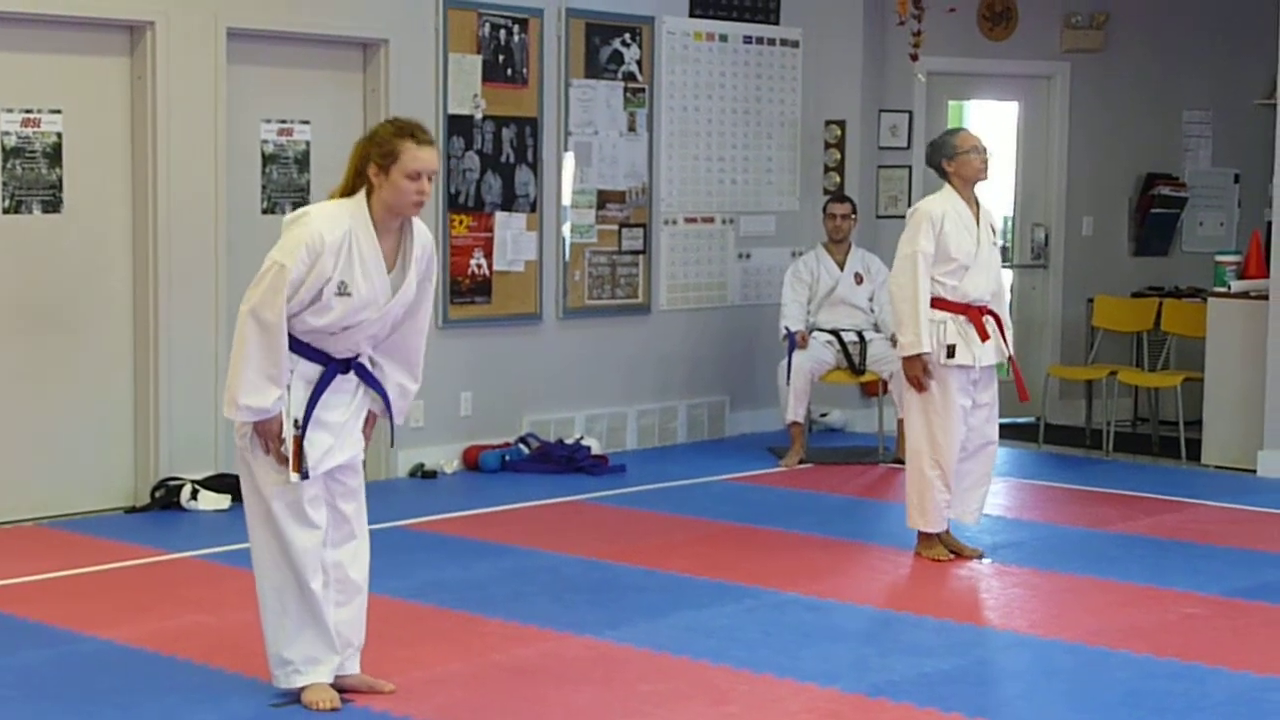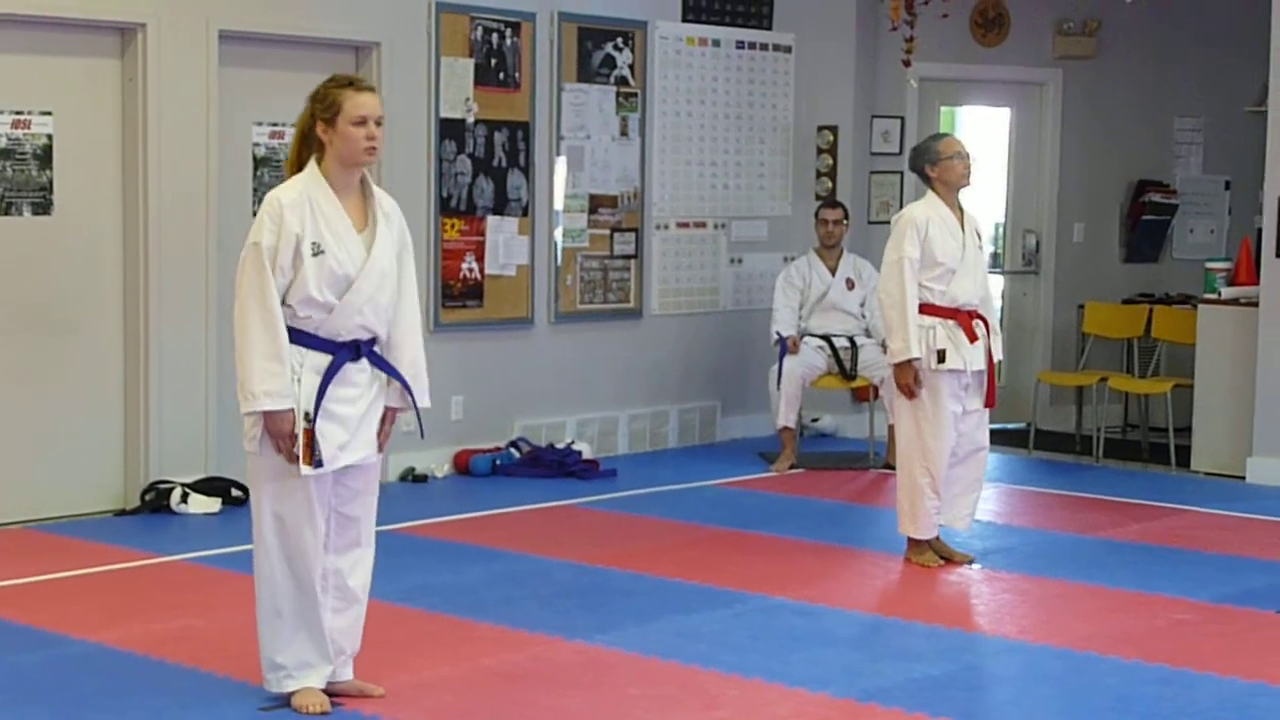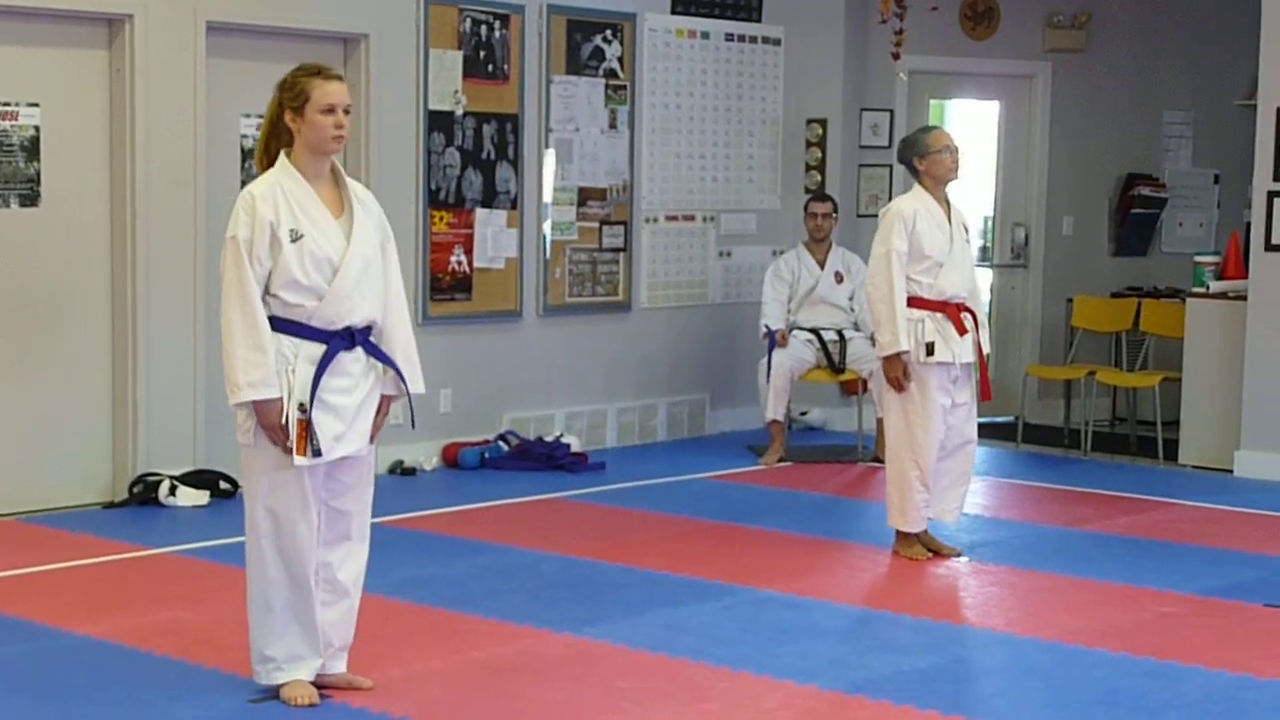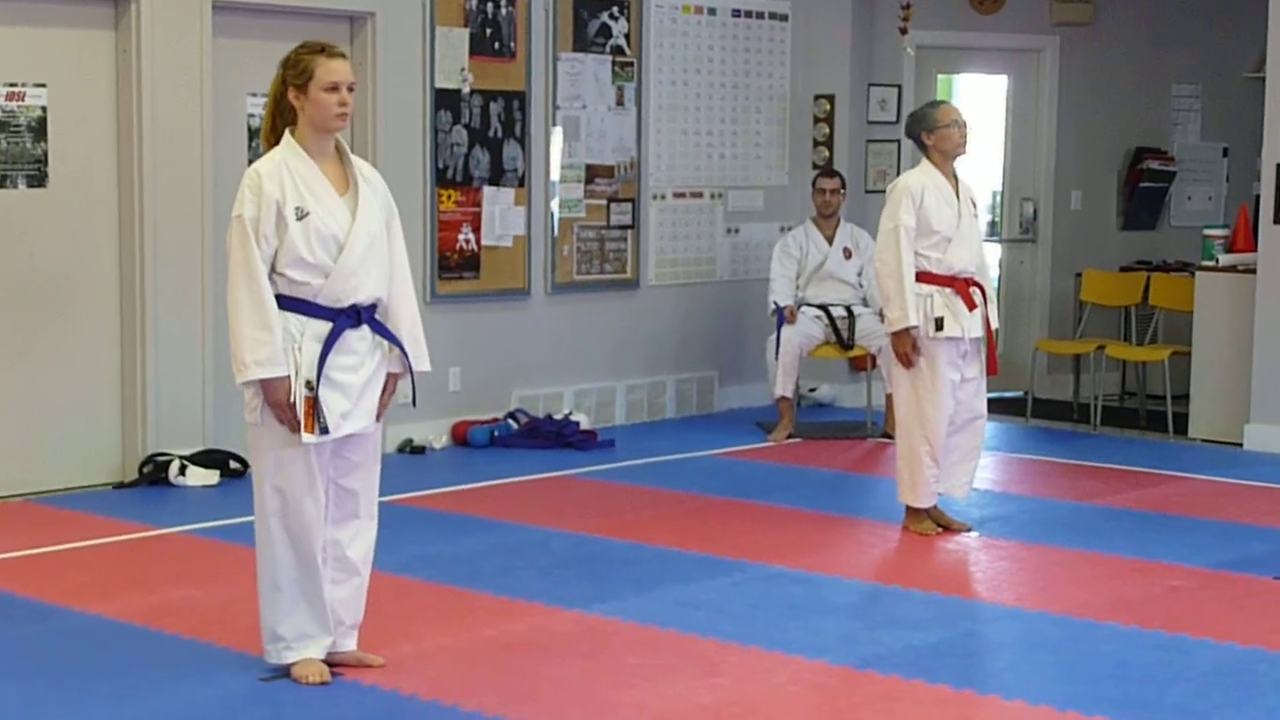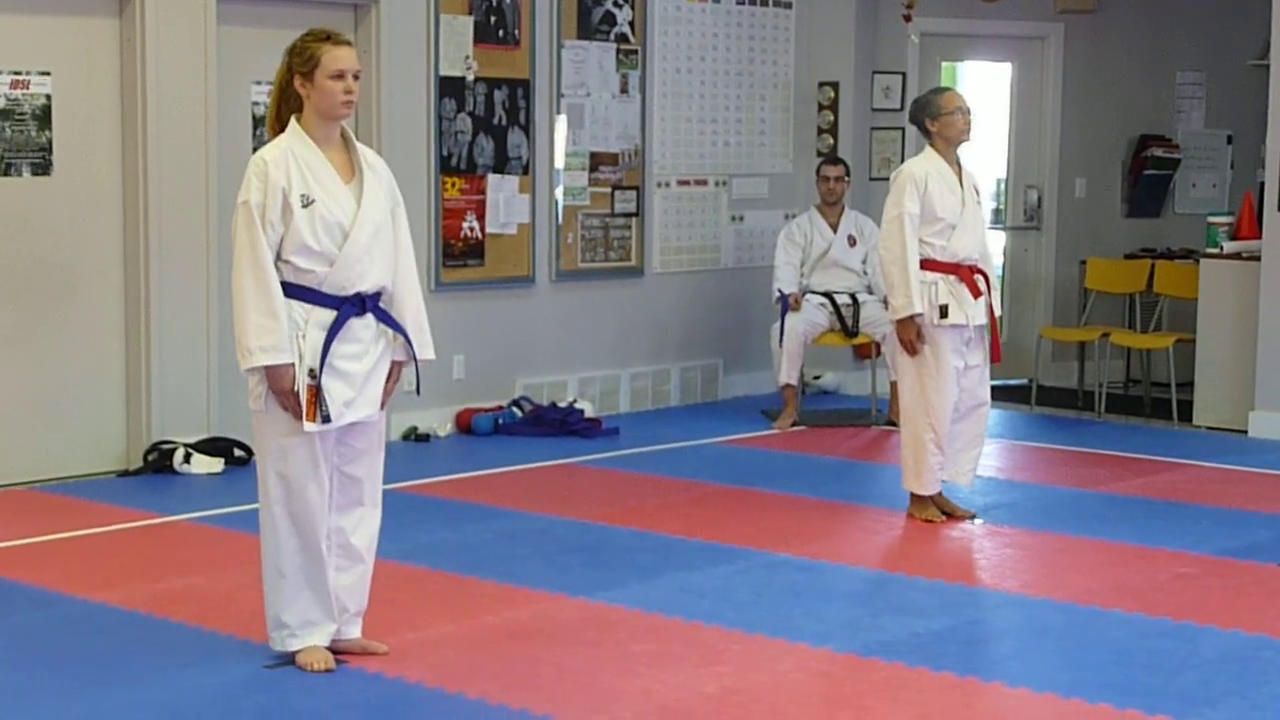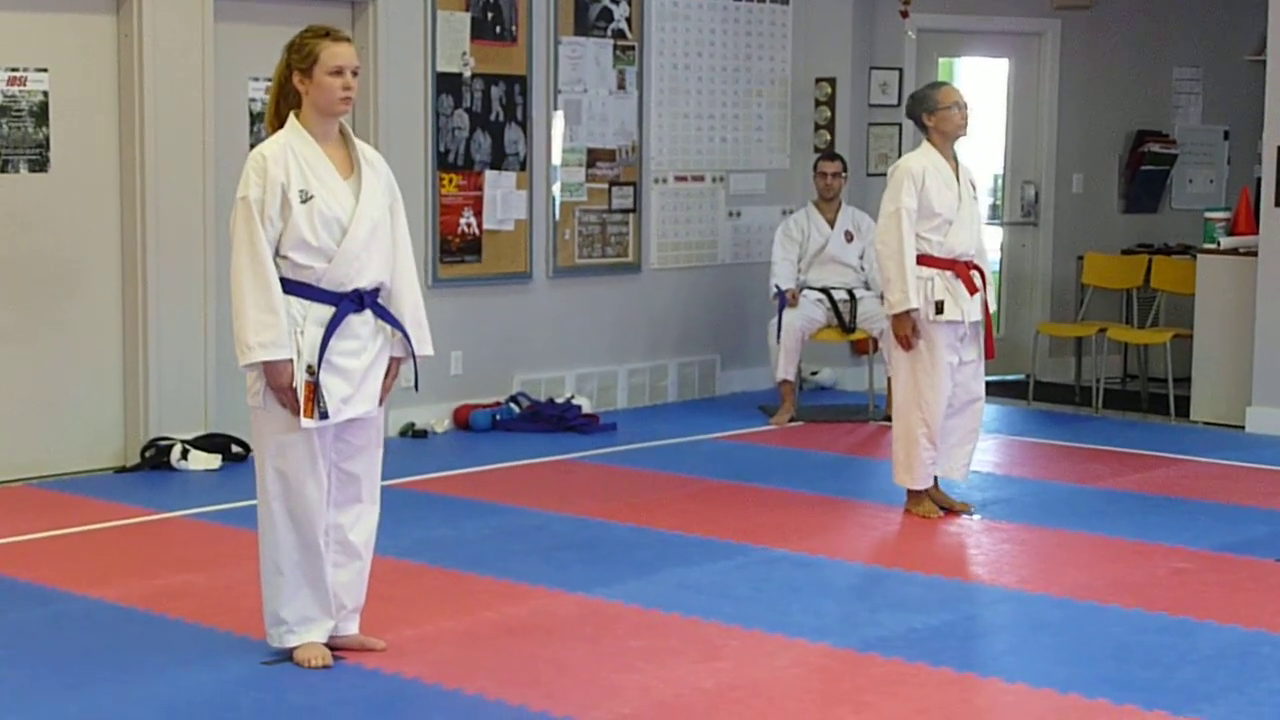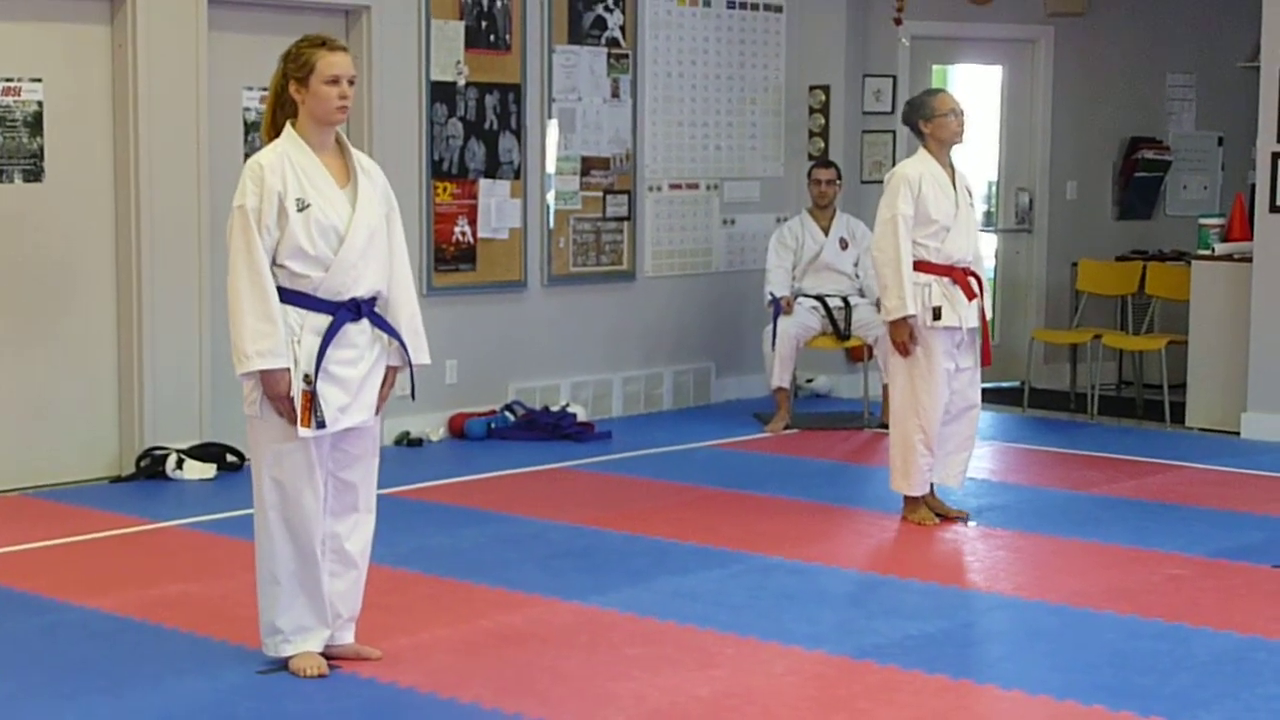
dt=0.3s
person 1, frame 1
left shoulder: (420, 245)
right shoulder: (321, 231)
left elbow: (403, 336)
right elbow: (262, 314)
left wrist: (378, 404)
right wrist: (265, 407)
left hip: (340, 393)
right hip: (284, 392)
left knee: (346, 532)
right knee: (297, 532)
left ankle: (339, 660)
right ankle: (306, 668)
person 1, frame 2
left shoulder: (388, 213)
right shoulder: (286, 206)
left elbow: (400, 309)
right elbow: (259, 308)
left wrist: (393, 394)
right wrist: (272, 402)
left hip: (359, 387)
right hip: (299, 384)
left knee: (350, 535)
right knee: (295, 534)
left ankle: (334, 665)
person 1, frame 3
left shoulder: (363, 202)
right shoulder: (262, 200)
left elbow: (387, 295)
right elbow: (243, 302)
left wrist: (386, 382)
right wrist: (262, 393)
left hip: (352, 378)
right hip: (290, 376)
left knee: (343, 526)
right knee: (288, 525)
left ankle: (326, 657)
right ankle: (286, 663)
person 1, frame 4
left shoulder: (368, 180)
right shoulder: (267, 178)
left elbow: (392, 272)
right elbow: (250, 280)
left wrist: (393, 359)
right wrist: (270, 372)
left hip: (358, 356)
right hip: (296, 353)
left knee: (352, 502)
right knee: (296, 502)
left ankle: (337, 634)
right ankle: (296, 642)
person 1, frame 5
left shoulder: (373, 168)
right shoulder: (273, 166)
left elbow: (397, 260)
right elbow: (256, 268)
left wrist: (398, 348)
right wrist: (274, 359)
left hip: (363, 344)
right hip: (302, 342)
left knee: (356, 491)
right knee: (300, 491)
left ankle: (342, 621)
right ankle: (302, 629)
person 1, frame 6
left shoulder: (372, 164)
right shoulder: (272, 162)
left elbow: (396, 256)
right elbow: (254, 264)
left wrist: (397, 343)
right wrist: (272, 355)
left hip: (361, 341)
right hip: (300, 339)
left knee: (355, 487)
right knee: (298, 487)
left ankle: (340, 619)
right ankle: (300, 627)
person 1, frame 7
left shoulder: (368, 173)
right shoulder: (268, 171)
left elbow: (392, 264)
right elbow: (251, 272)
left wrist: (393, 352)
right wrist: (270, 363)
left hip: (357, 350)
right hip: (297, 348)
left knee: (351, 496)
right knee: (295, 497)
left ankle: (335, 626)
right ankle: (295, 635)
person 2, frame 1
left shoulder: (985, 215)
right shoulder: (930, 211)
right elbow: (907, 281)
left wrist: (1002, 338)
right wrist: (912, 349)
left hip: (981, 339)
right hip: (943, 338)
left knee: (979, 439)
right knee: (939, 439)
left ankle: (946, 530)
right ankle: (928, 536)
person 2, frame 2
left shoulder: (970, 221)
right shoulder: (915, 218)
right elbow: (895, 289)
left wrist: (989, 345)
right wrist: (903, 355)
left hip: (970, 344)
right hip: (933, 343)
left knee: (969, 444)
right knee: (928, 444)
left ankle: (935, 535)
right ankle: (917, 540)
person 2, frame 3
left shoulder: (956, 215)
right shoulder: (902, 211)
right elbow: (884, 283)
left wrist: (977, 339)
right wrist: (892, 349)
left hip: (957, 337)
right hip: (921, 336)
left knee: (957, 437)
right knee: (917, 437)
left ankle: (924, 527)
right ankle: (906, 533)
person 2, frame 4
left shoulder: (964, 190)
right shoulder: (910, 186)
right elbow: (892, 258)
left wrist: (985, 314)
right wrist: (901, 324)
left hip: (966, 312)
right hip: (929, 312)
left knee: (967, 411)
right knee: (927, 412)
left ankle: (933, 503)
right ankle: (915, 508)
person 2, frame 5
left shoulder: (967, 176)
right shoulder: (914, 174)
right elbow: (896, 246)
left wrist: (988, 302)
right wrist: (906, 312)
left hip: (969, 300)
right hip: (933, 300)
left knee: (971, 400)
right knee: (932, 400)
left ankle: (939, 490)
right ankle: (920, 495)
person 2, frame 6
left shoulder: (964, 172)
right shoulder: (911, 168)
right elbow: (893, 240)
left wrist: (981, 297)
right wrist: (902, 306)
left hip: (965, 295)
right hip: (929, 295)
left knee: (966, 394)
right knee: (926, 395)
left ankle: (935, 485)
right ankle: (916, 491)
person 2, frame 7
left shoulder: (960, 178)
right shoulder: (908, 175)
right elbow: (890, 247)
left wrist: (978, 304)
right wrist: (899, 313)
left hip: (961, 301)
right hip: (926, 301)
left knee: (962, 402)
right knee: (923, 401)
left ankle: (931, 491)
right ankle: (913, 497)
person 3, frame 1
left shoulder: (872, 265)
right shoulder: (805, 265)
left elbow: (886, 307)
right elbow: (793, 305)
right wrist: (797, 330)
left hip: (866, 339)
right hip: (823, 339)
right knee: (795, 366)
left ankle: (905, 444)
right ankle: (797, 445)
person 3, frame 2
left shoulder: (863, 270)
right shoulder: (797, 271)
left elbow: (877, 312)
right elbow: (785, 310)
right wrist: (789, 335)
left hip: (857, 344)
right hip: (814, 345)
right knee: (787, 371)
left ankle: (895, 450)
right ankle: (788, 450)
person 3, frame 3
left shoulder: (852, 263)
right shoulder: (785, 264)
left elbow: (865, 306)
right elbow: (773, 303)
right wrist: (777, 329)
left hip: (846, 338)
right hip: (803, 338)
right knee: (775, 364)
left ankle: (883, 443)
right ankle: (777, 443)
person 3, frame 4
left shoulder: (860, 239)
right shoulder: (794, 240)
left elbow: (873, 281)
right elbow: (781, 279)
right wrist: (786, 305)
left hip: (854, 313)
right hip: (811, 313)
right knee: (784, 341)
left ankle: (892, 419)
right ankle: (785, 419)
person 3, frame 5
left shoulder: (865, 226)
right shoulder: (798, 227)
left elbow: (878, 268)
right elbow: (786, 267)
right wrist: (790, 292)
left hip: (858, 301)
right hip: (816, 302)
right knee: (789, 328)
left ankle: (897, 406)
right ankle: (790, 407)
person 3, frame 6
left shoulder: (862, 222)
right shoulder: (795, 223)
left elbow: (875, 264)
right elbow: (783, 262)
right wrist: (787, 288)
left hip: (855, 297)
right hip: (813, 297)
right knee: (785, 324)
left ankle: (894, 401)
right ankle: (788, 402)
person 3, frame 7
left shoulder: (857, 229)
right shoulder: (790, 231)
left elbow: (870, 271)
right elbow: (778, 270)
right wrist: (782, 296)
left hip: (851, 303)
right hip: (808, 305)
right knee: (780, 331)
left ankle: (889, 408)
right ankle: (783, 410)
